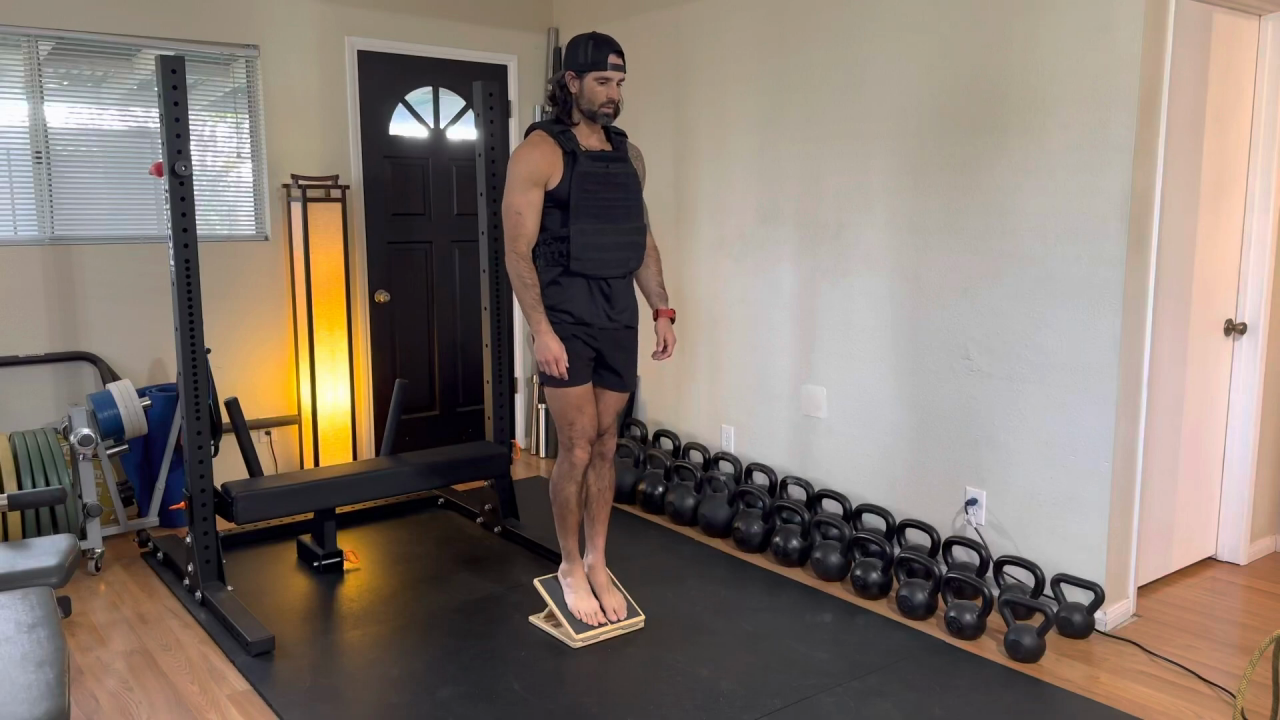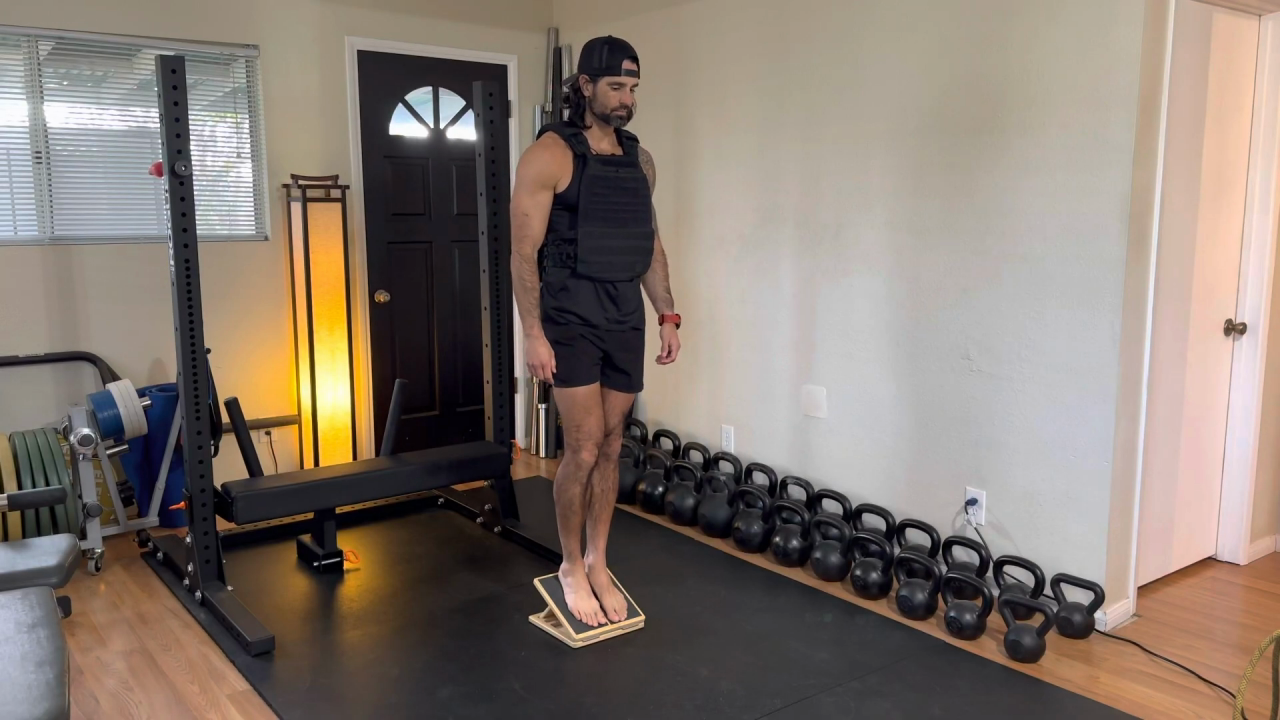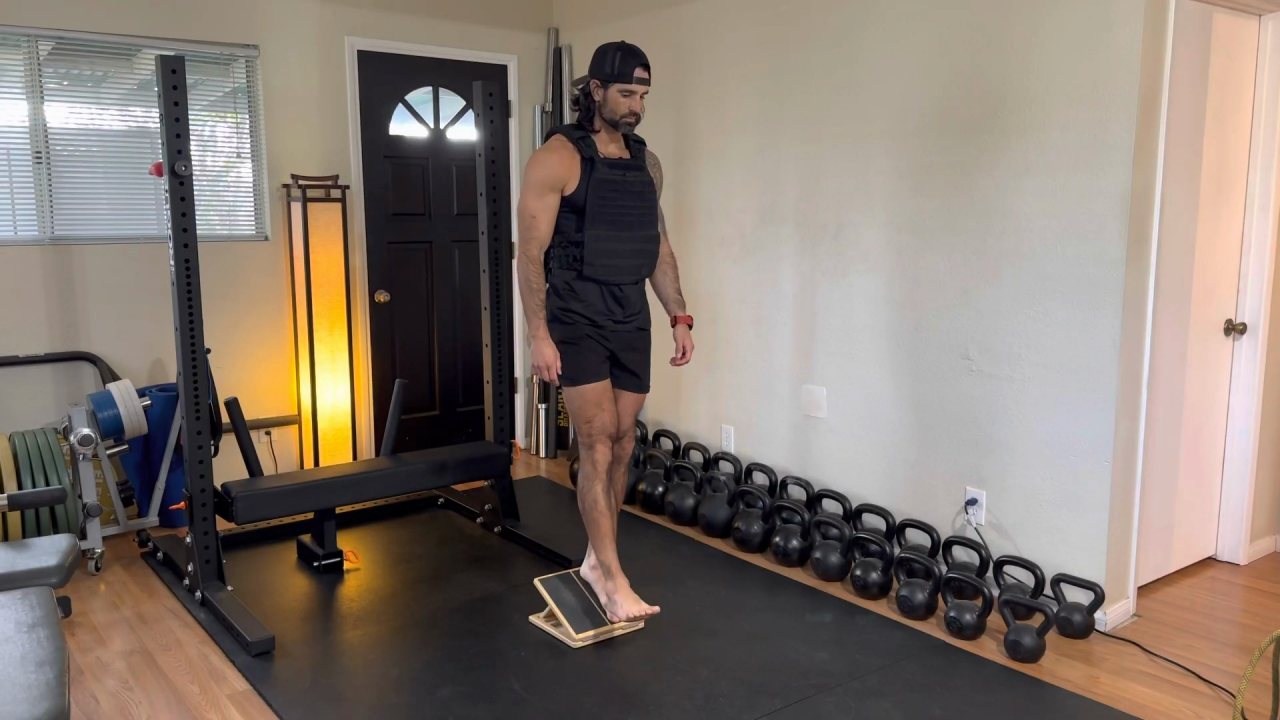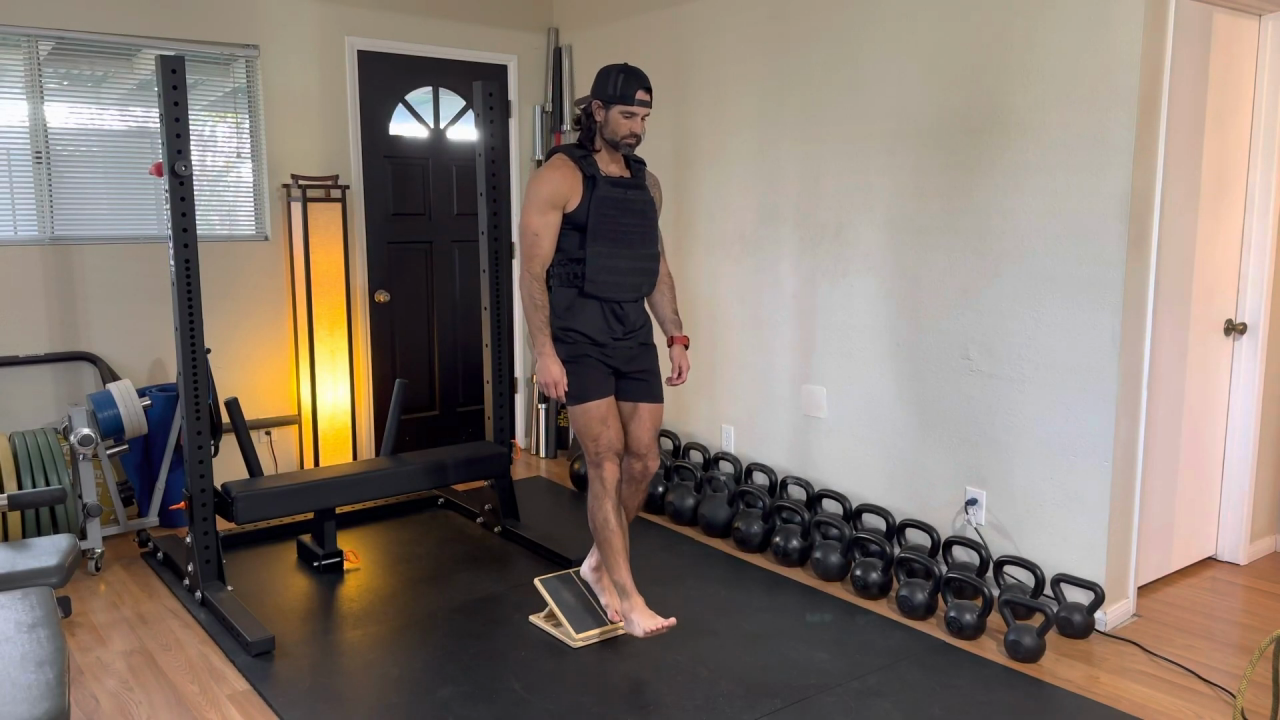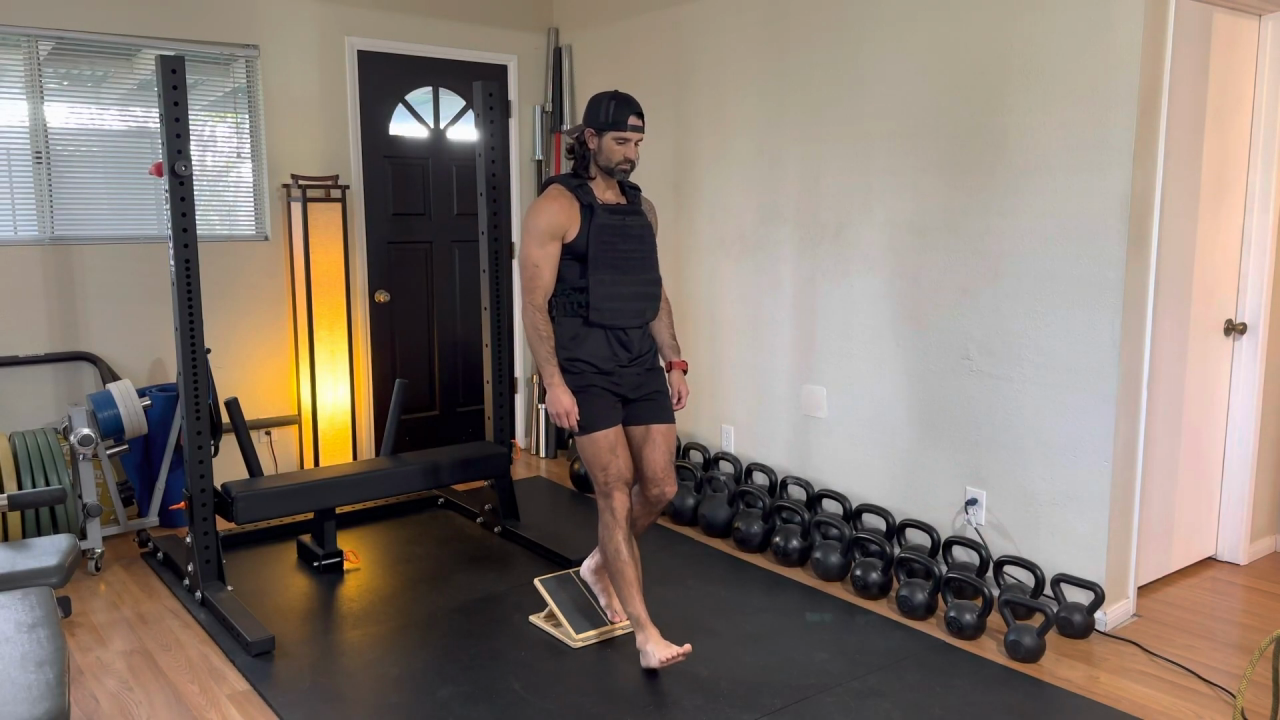
dt=1s
person 1, frame 1
left shoulder: (628, 155)
right shoulder: (539, 153)
right elbow: (518, 251)
left wrist: (661, 310)
right wrist: (541, 329)
left hip: (618, 319)
right hip: (567, 320)
left knee: (605, 447)
right knee: (576, 450)
left ankle: (598, 564)
right ankle: (571, 567)
person 1, frame 2
left shoulder: (639, 160)
right shoulder: (550, 155)
right elbow: (525, 252)
left wrist: (668, 316)
right wrist: (533, 333)
left hip: (625, 320)
right hip: (572, 321)
left knee: (610, 448)
right knee: (583, 451)
left ankle: (598, 564)
right ankle: (571, 566)
person 1, frame 3
left shoulder: (646, 163)
right shoulder: (557, 158)
left elbow: (658, 247)
right elbow: (530, 254)
left wrist: (680, 316)
right wrist: (539, 335)
left hip: (631, 321)
right hip: (577, 321)
left knee: (621, 448)
right knee: (597, 448)
left ankle: (594, 562)
right ankle: (616, 580)
person 1, frame 4
left shoulder: (647, 183)
right shoulder: (560, 176)
right elbow: (533, 272)
left wrist: (676, 337)
right wrist: (544, 351)
left hip: (634, 338)
right hip: (579, 340)
left knee: (643, 464)
right knee: (607, 465)
left ankle: (600, 564)
right ankle: (631, 600)
person 1, frame 5
left shoulder: (642, 208)
right shoulder: (556, 206)
right elbow: (535, 303)
left wrist: (674, 362)
right wrist: (554, 383)
left hip: (641, 364)
right hip: (586, 370)
left knee: (660, 487)
right knee: (617, 494)
left ankle: (600, 565)
right ankle: (645, 633)
